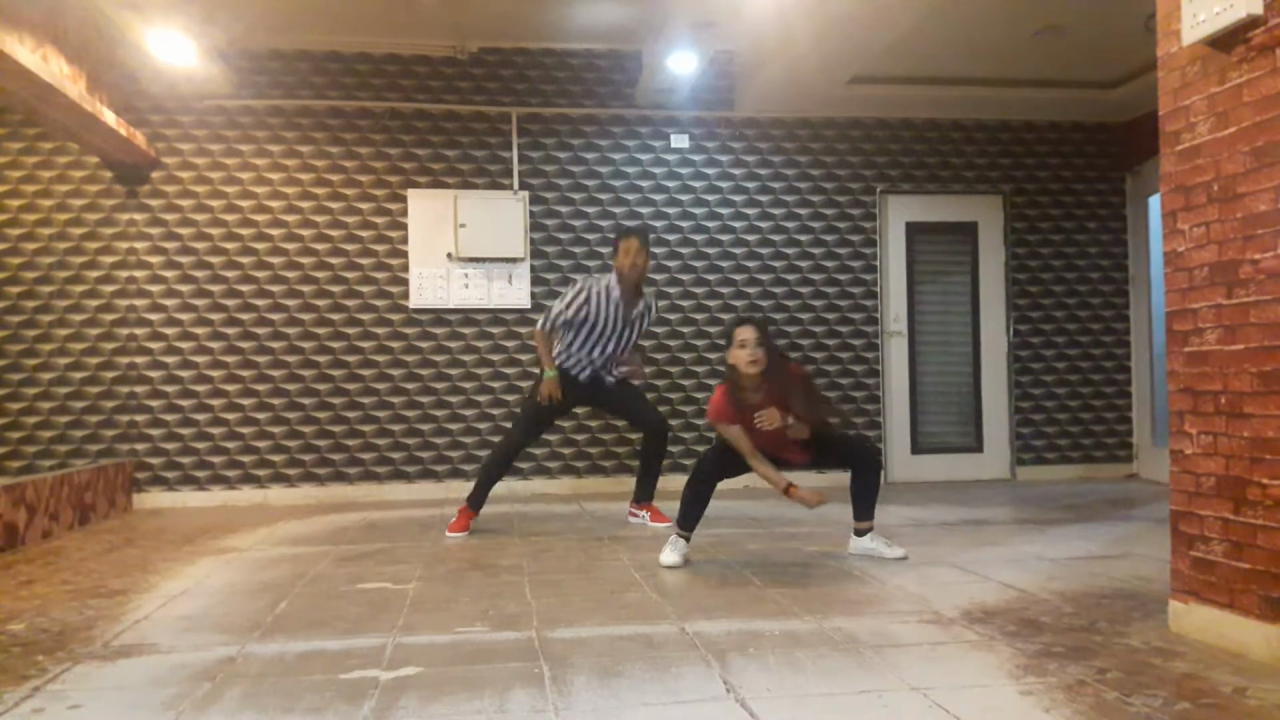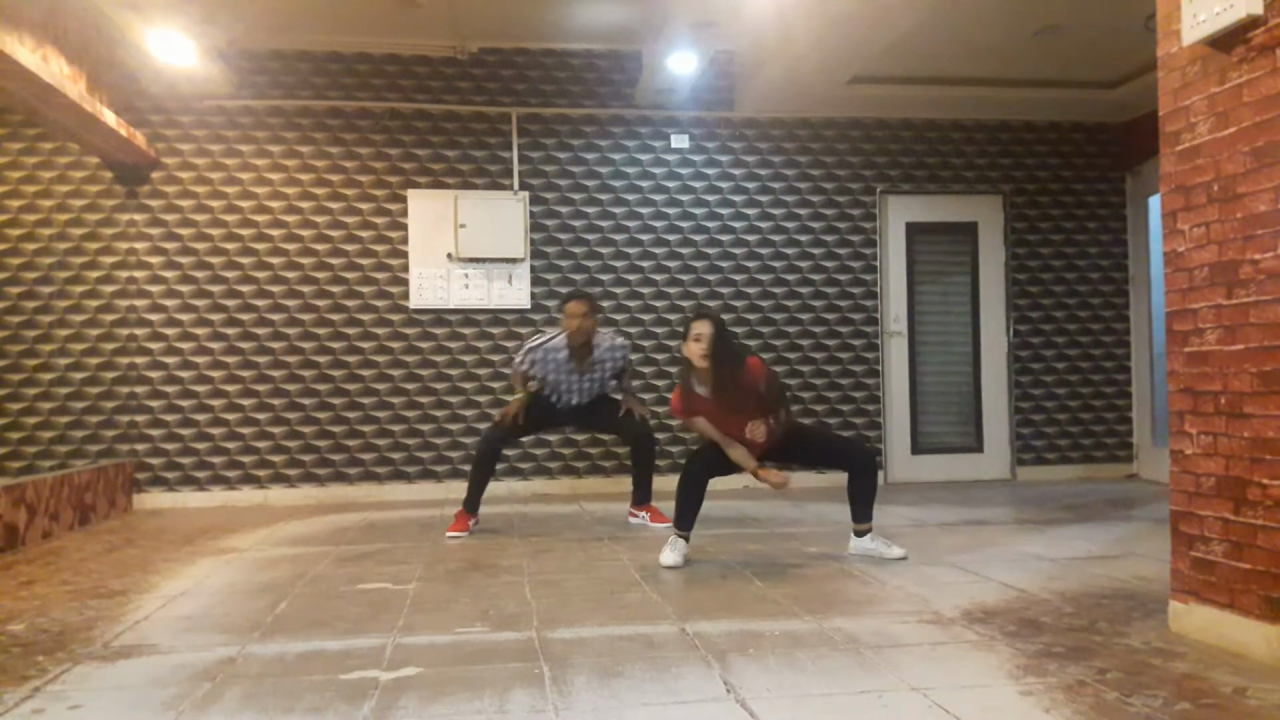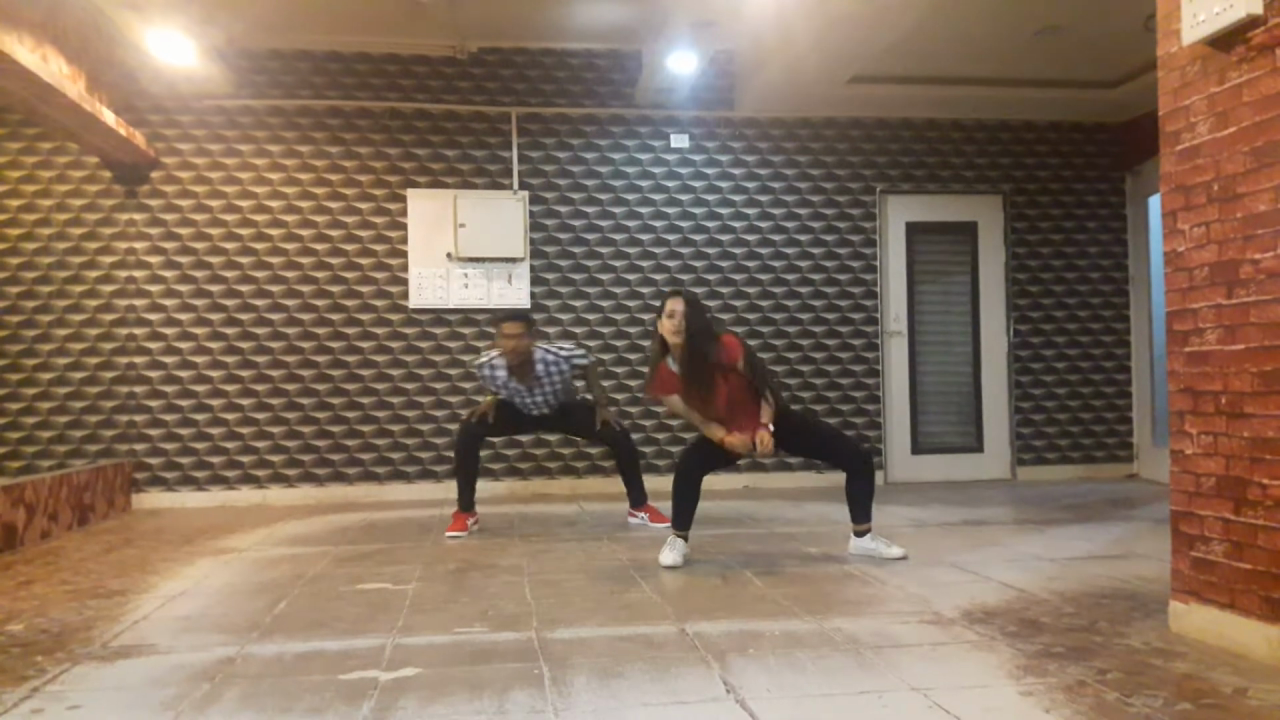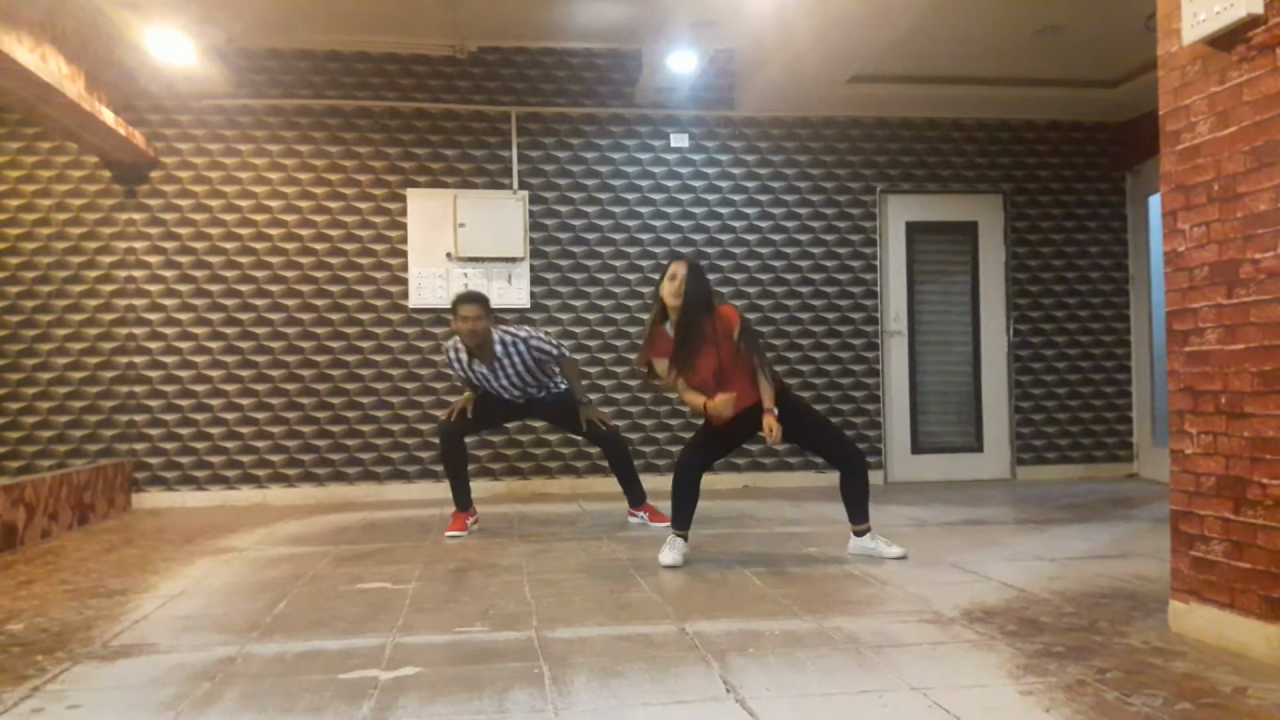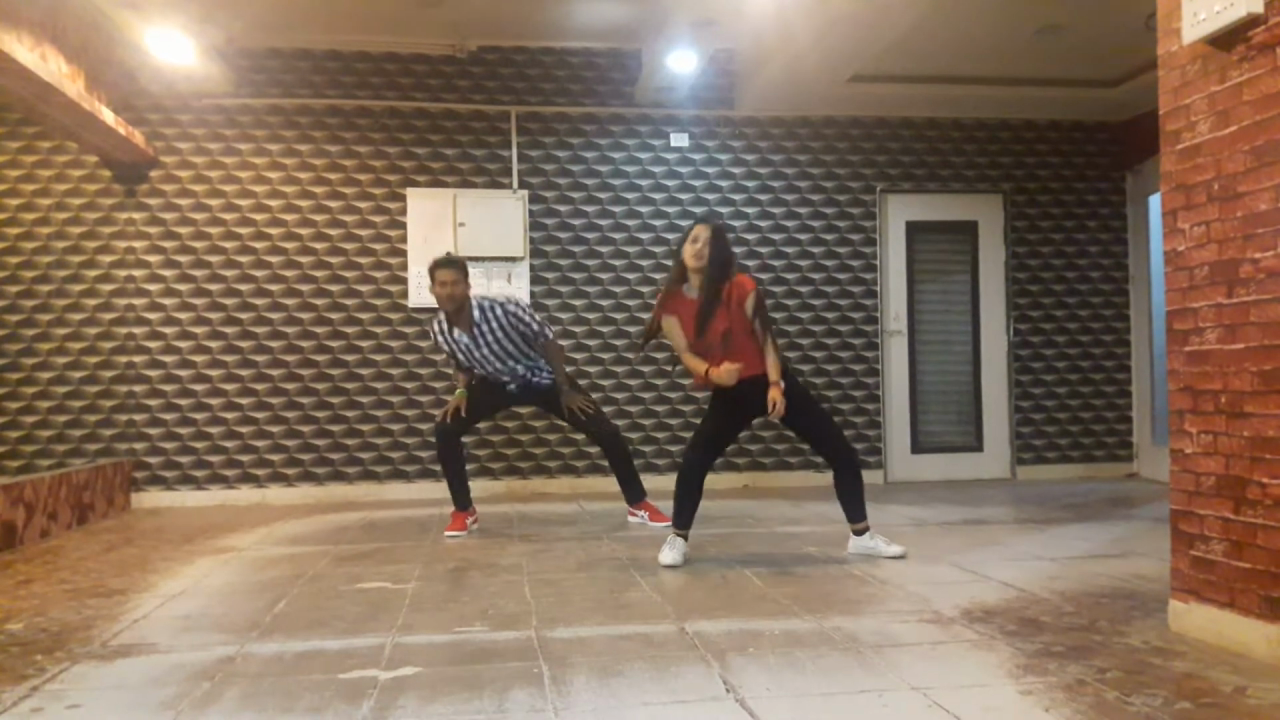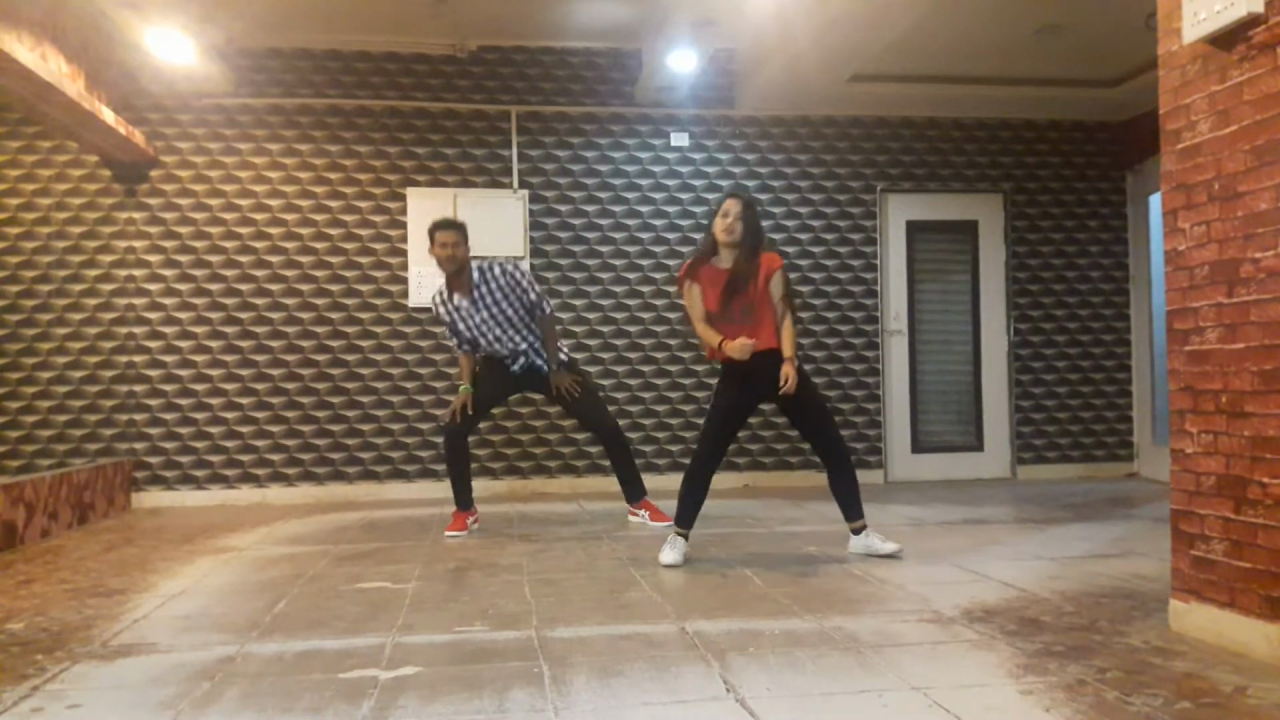
dt=0.2s
person 1, frame 1
left shoulder: (790, 378)
right shoulder: (723, 403)
left elbow: (806, 433)
right elbow: (752, 457)
left wrist: (787, 423)
right wrist: (790, 490)
left hip: (791, 442)
right hip: (743, 447)
left knee: (866, 453)
right knee: (706, 469)
left ankle: (863, 536)
right ankle: (680, 539)
person 1, frame 2
left shoulder: (750, 369)
right shoulder: (683, 400)
left elbow: (779, 412)
right elbow: (726, 442)
left wrist: (767, 427)
right wrist: (758, 471)
left hip: (775, 437)
right hip: (733, 445)
left knee: (862, 457)
right knee: (695, 468)
left ankle: (863, 537)
right ankle: (679, 540)
person 1, frame 3
left shoulder: (725, 348)
right shoulder: (662, 378)
left elbow: (764, 386)
right elbow: (699, 421)
left wrist: (767, 428)
right wrist: (726, 439)
left hip: (771, 420)
right hip: (723, 434)
left knee: (857, 458)
right knee: (689, 465)
left ankle: (862, 537)
right ankle: (678, 540)
person 1, frame 4
left shoulder: (723, 319)
right shoulder: (658, 343)
left elbow: (757, 363)
right elbow: (684, 390)
left wrist: (770, 411)
right wrist: (709, 406)
left hip: (770, 401)
right hip: (723, 415)
left knee: (850, 456)
right knee: (688, 462)
left ankle: (862, 536)
right ankle: (678, 539)
person 1, frame 5
left shoulder: (739, 287)
right shoulder: (670, 303)
left elbow: (764, 337)
right elbow: (685, 353)
left wrist: (776, 384)
right wrist: (711, 373)
left hip: (771, 382)
right hip: (727, 393)
left knee: (841, 452)
right knee: (694, 459)
left ankle: (861, 535)
right ankle: (678, 539)
person 1, frame 6
left shoulder: (767, 264)
right shoulder: (694, 272)
left elbow: (784, 315)
right elbow: (700, 323)
left wrist: (789, 360)
right wrist: (724, 346)
left hip: (776, 364)
right hip: (736, 373)
left knee: (833, 447)
right knee: (706, 453)
left ankle: (860, 534)
right ankle: (679, 537)
person 2, frame 1
left shoulder: (647, 305)
right shoulder: (589, 292)
right elbow: (543, 330)
left wrist: (632, 362)
right wrist: (550, 374)
left hip: (606, 379)
right hip: (566, 376)
left knee: (657, 425)
right knee: (519, 436)
left ankle: (641, 505)
right ankle: (469, 508)
person 2, frame 2
left shoulder: (615, 346)
right shoulder: (541, 347)
right elbow: (519, 371)
left wrist: (629, 396)
right wrist: (520, 396)
left hip: (590, 403)
right hip: (547, 404)
left knee: (641, 432)
right knee: (493, 439)
left ankle: (641, 506)
right ankle: (468, 512)
person 2, frame 3
left shoulder: (560, 356)
right shoulder: (487, 366)
left elbow: (589, 366)
left wrist: (602, 406)
right wrist: (491, 400)
left hip: (565, 409)
right hip: (519, 411)
left knee: (618, 436)
right knee: (469, 432)
left ankle: (639, 507)
right ankle: (465, 512)
person 2, frame 4
left shoulder: (522, 339)
right shoulder: (454, 353)
left elbow: (564, 357)
left wrist: (582, 403)
right wrist: (470, 395)
left hip: (551, 395)
right hip: (504, 400)
left knee: (609, 436)
right knee: (450, 430)
left ankle: (638, 505)
right ankle: (464, 511)
person 2, frame 5
left shoulder: (503, 309)
right shoulder: (439, 329)
left elbow: (547, 339)
left wrist: (565, 389)
right wrist: (462, 390)
left hip: (543, 378)
right hip: (498, 384)
left knee: (606, 431)
right knee: (446, 429)
left ankle: (638, 504)
right ankle: (464, 511)
person 2, frame 6
left shoulder: (502, 273)
right shoulder: (442, 303)
left elbow: (544, 312)
right elbow: (465, 347)
left wrist: (556, 368)
right wrist: (466, 386)
left hip: (544, 359)
right hip: (502, 366)
left knee: (605, 425)
right knee: (455, 428)
left ankle: (638, 503)
right ankle: (465, 511)
